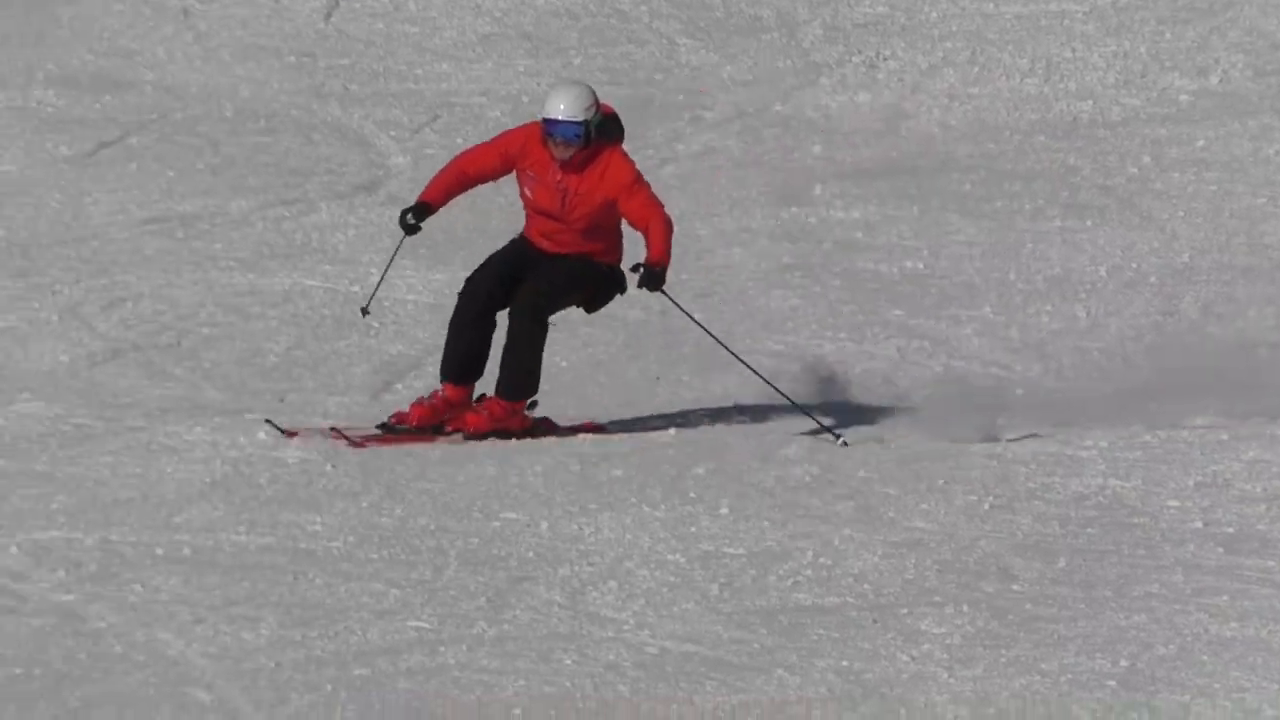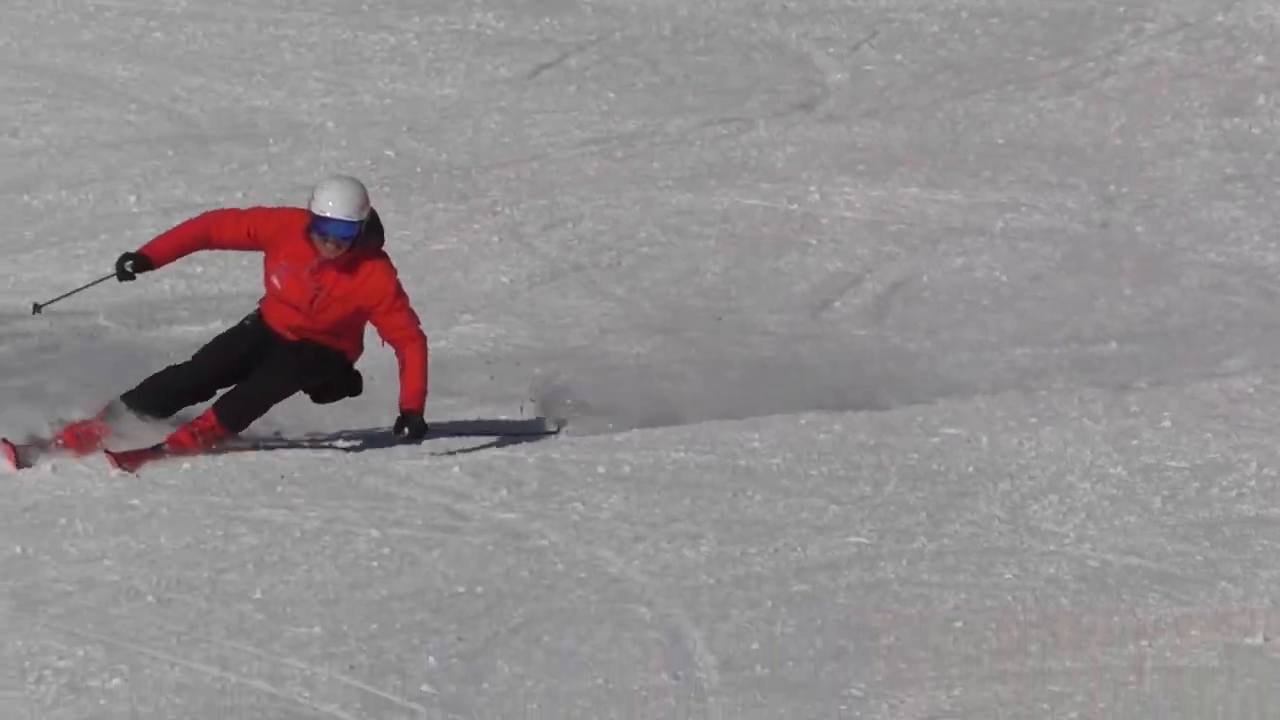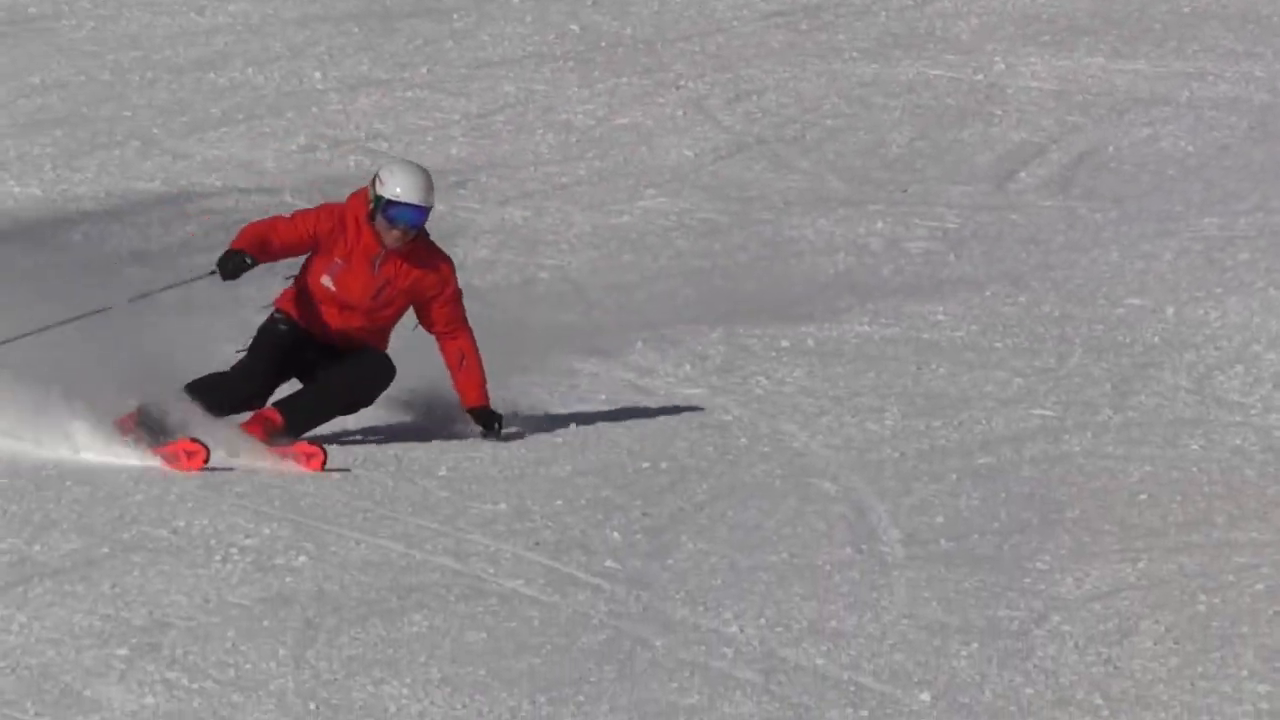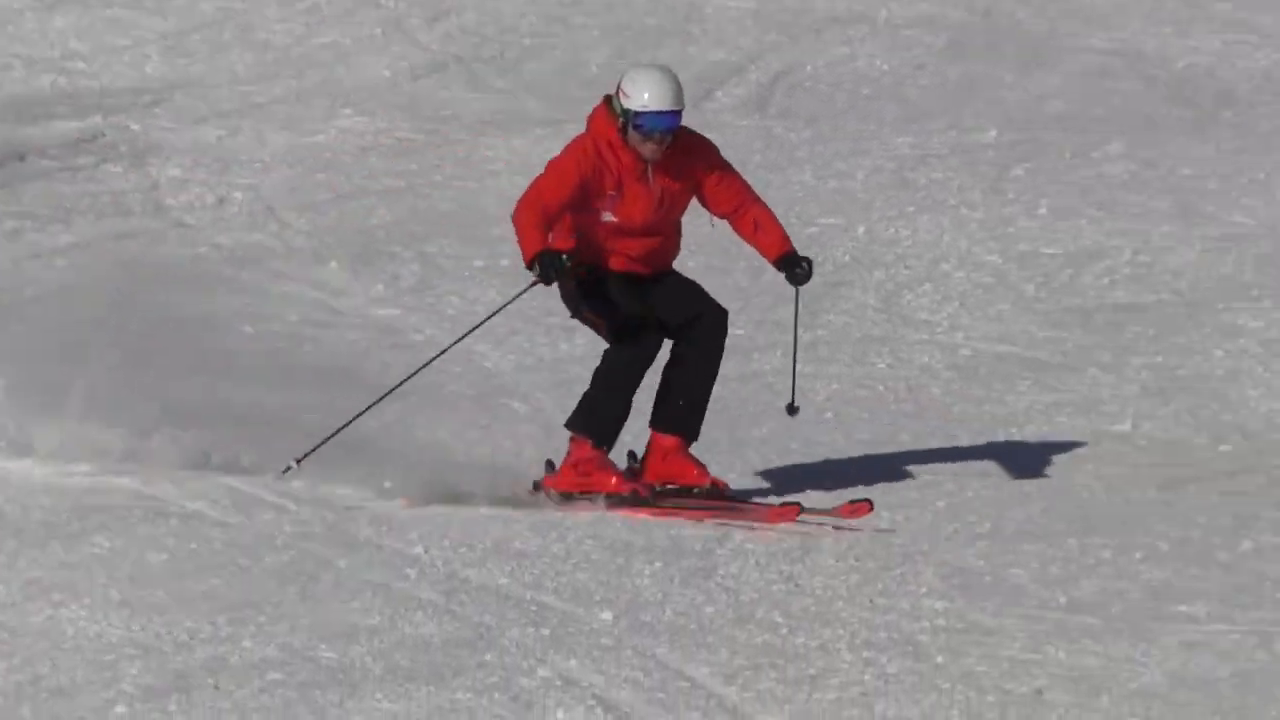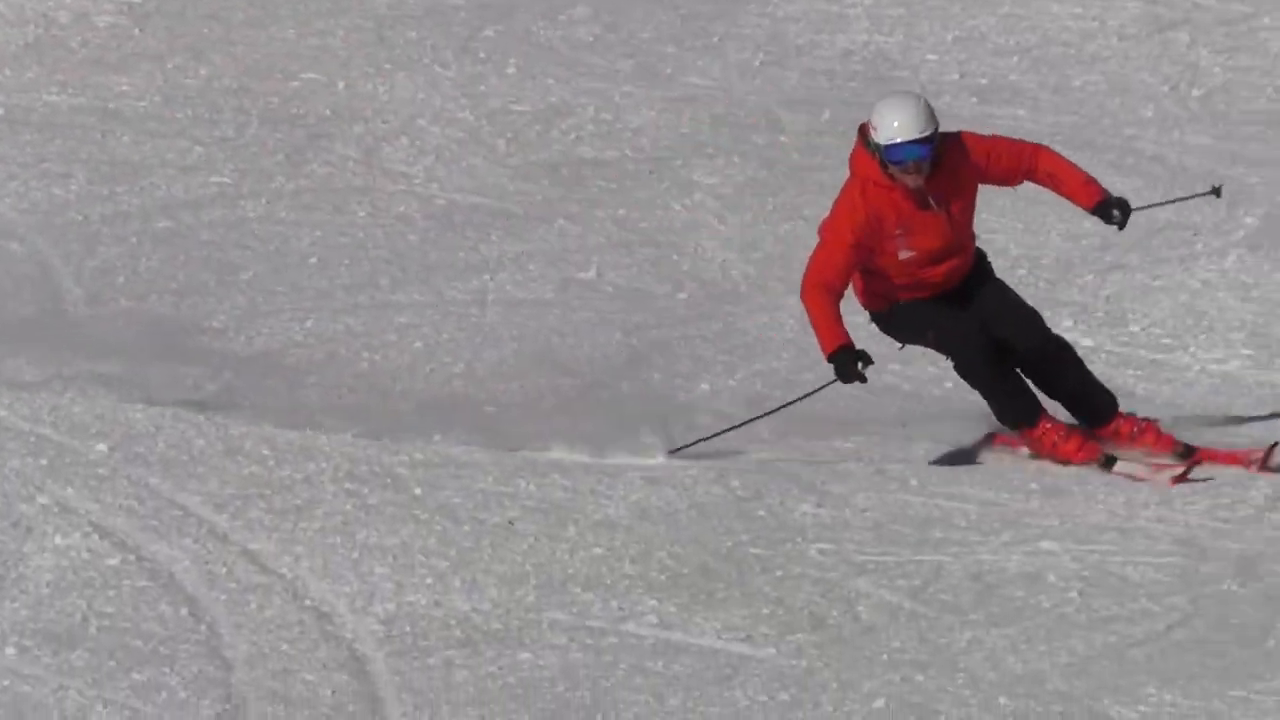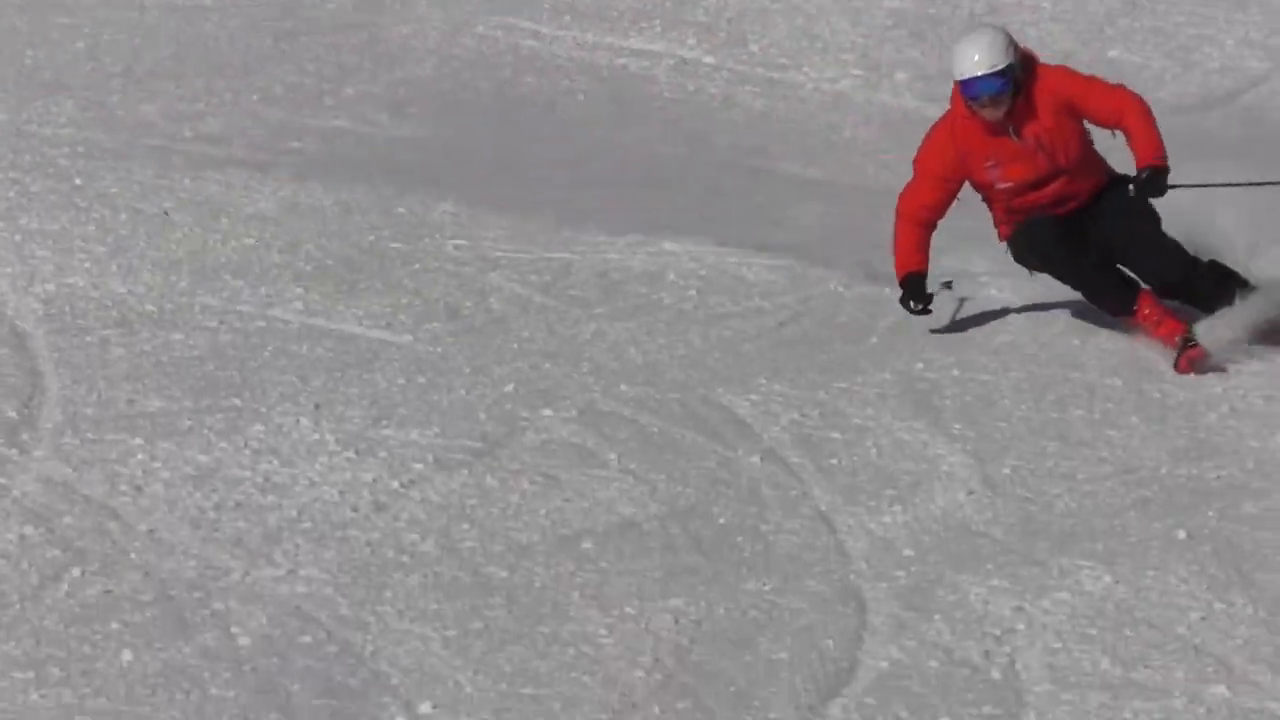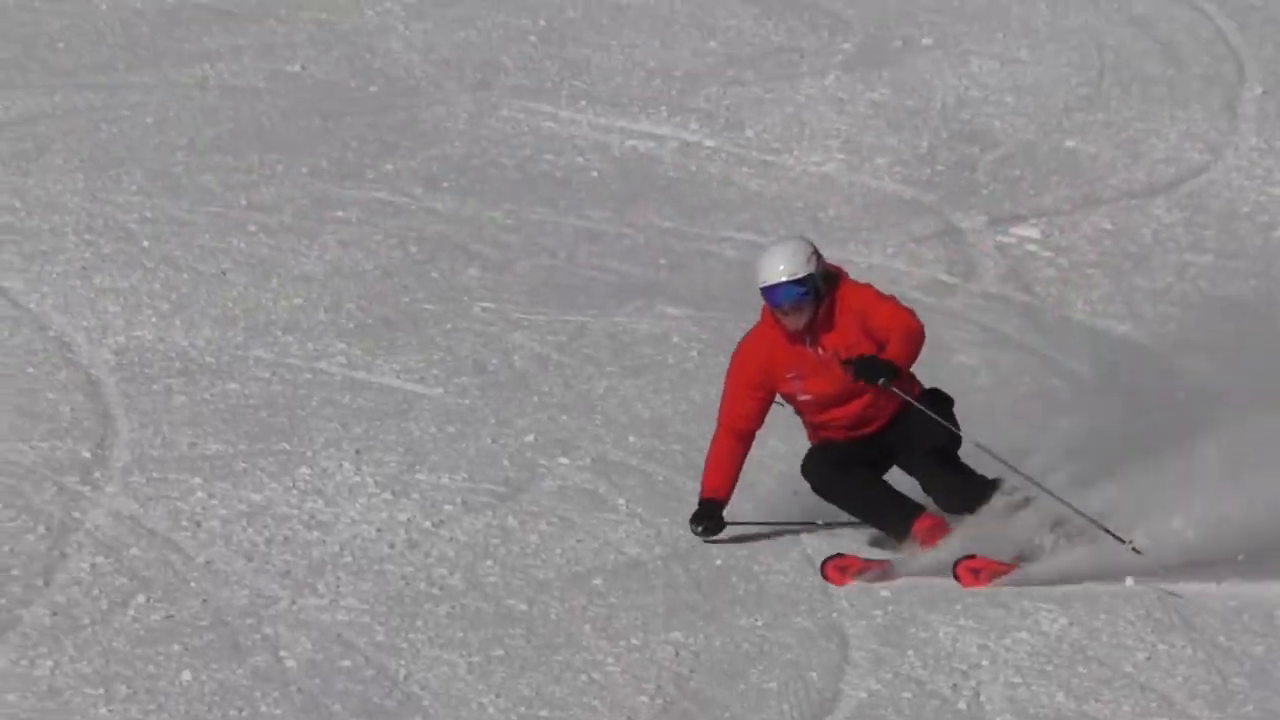
dt=0.4s
person 1, frame 1
left shoulder: (613, 166)
right shoulder: (528, 141)
left elbow: (655, 219)
right elbow: (472, 163)
left wrist: (656, 266)
right wrist: (426, 203)
left hip: (590, 262)
right hip: (536, 247)
left knee: (529, 301)
right knee: (477, 292)
left ankle: (506, 406)
right ankle: (450, 395)
person 1, frame 2
left shoulder: (374, 277)
right shoulder: (284, 226)
left elbow: (410, 339)
right elbow: (216, 227)
left wrist: (412, 409)
right wrist: (149, 256)
left hip: (321, 355)
right hip: (268, 328)
left knee: (293, 365)
right knee: (198, 375)
left ankle: (207, 428)
right ankle: (106, 424)
person 1, frame 3
left shoulder: (431, 269)
right shoulder: (335, 221)
left elbow: (452, 333)
right elbow: (263, 234)
left wrist: (477, 403)
right wrist: (238, 253)
left hip: (348, 353)
right hip: (293, 327)
left knee: (378, 371)
right knee: (252, 380)
left ankle: (267, 426)
person 1, frame 4
left shoulder: (691, 151)
right shoulder: (588, 154)
left elbow: (739, 201)
right elbow: (532, 209)
left wrist: (783, 254)
right wrist: (540, 255)
left hip: (652, 275)
right hip: (592, 275)
left knee: (710, 322)
right knee: (640, 338)
left ankle: (667, 455)
right ankle: (583, 459)
person 1, frame 5
left shoulder: (959, 154)
right shoulder: (857, 205)
left elbow: (1034, 159)
right elbow: (817, 285)
left wrist: (1097, 198)
right wrist: (838, 348)
left hip: (964, 280)
right hip: (903, 305)
left knee: (1037, 343)
right knee: (970, 342)
left ankle: (1111, 424)
right ankle: (1039, 430)
person 1, frame 6
left shoulder: (1050, 84)
right shoulder: (948, 139)
left elbow: (1128, 106)
right elbow: (915, 212)
left wrist: (1152, 166)
right wrist: (911, 277)
left hip: (1094, 200)
right hip: (1033, 226)
left knee: (1159, 259)
right knee: (1042, 246)
right ankle: (1149, 315)
person 1, frame 7
left shoulder: (852, 299)
right shoulder: (758, 351)
left elbow: (907, 328)
right elbow: (734, 428)
left wrist: (889, 365)
right wrist: (712, 499)
left hip: (902, 415)
right hip: (843, 442)
left knee: (943, 480)
right knee: (819, 469)
right ankle: (927, 530)
